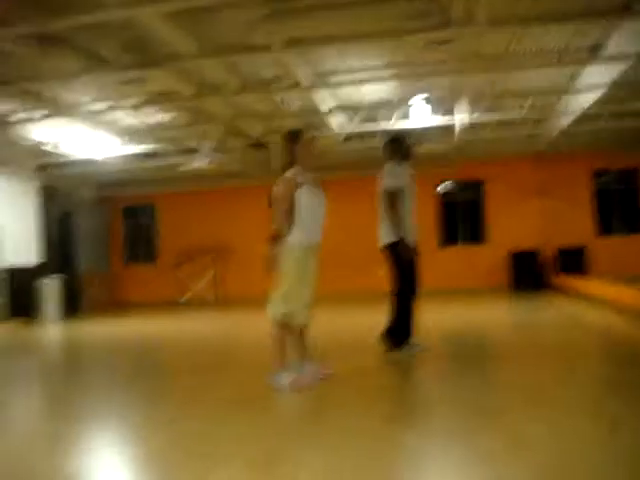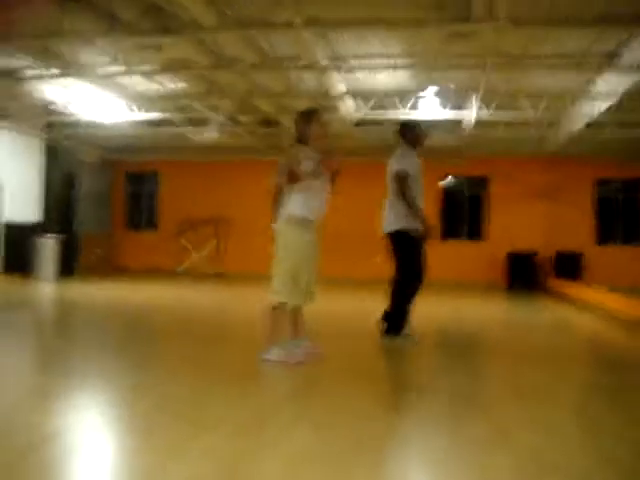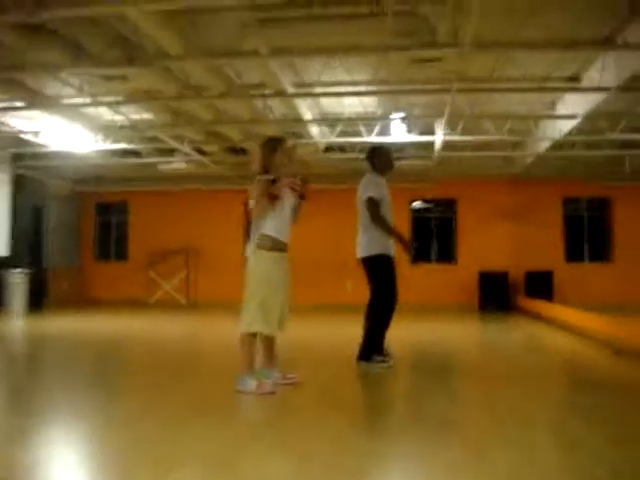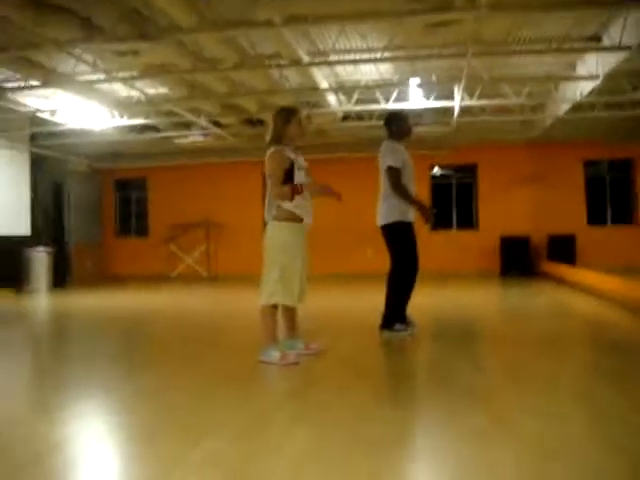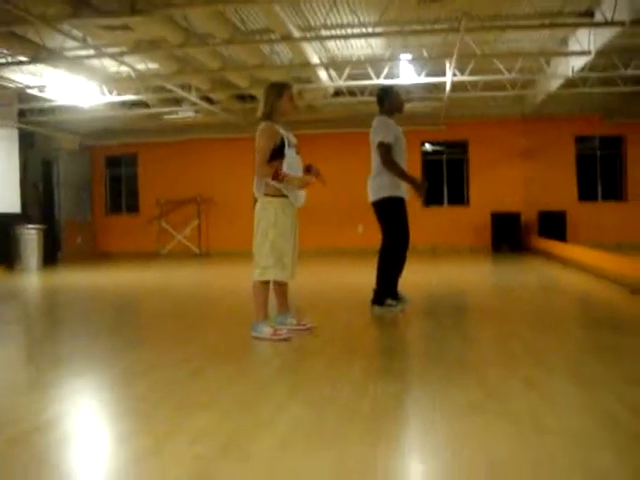
dt=0.3s
person 1, frame 1
left shoulder: (307, 180)
right shoulder: (289, 181)
right elbow: (279, 219)
right wrist: (274, 253)
left hip: (307, 252)
right hip: (294, 253)
left knee: (300, 309)
right knee: (287, 310)
left ankle: (303, 363)
right ankle: (281, 371)
person 1, frame 2
left shoulder: (318, 158)
right shoulder: (296, 154)
left elbow: (323, 191)
right elbow: (279, 181)
left wrist: (331, 174)
right wrist: (303, 175)
left hip: (310, 230)
right hip: (293, 228)
left knee: (300, 287)
right knee: (283, 286)
left ankle: (296, 339)
right ankle: (272, 346)
person 1, frame 3
left shoulder: (283, 183)
right shoulder: (263, 182)
left elbow: (291, 219)
right elbow: (257, 212)
left wrist: (298, 196)
right wrist: (278, 189)
left hip: (280, 258)
right hip: (265, 257)
left knee: (272, 315)
right knee: (255, 314)
left ankle: (270, 369)
right ankle: (247, 376)
person 1, frame 4
left shoulder: (294, 155)
right shoulder: (277, 154)
right elbow: (275, 191)
left wrist: (320, 190)
right wrist: (306, 188)
left hip: (297, 228)
right hip: (282, 228)
left knee: (292, 286)
right knee: (275, 285)
left ankle: (292, 339)
right ankle: (269, 347)
person 1, frame 5
left shoulder: (284, 133)
right shoulder: (268, 130)
right elbow: (260, 169)
left wrist: (307, 171)
right wrist: (290, 180)
left hip: (287, 204)
right hip: (272, 204)
left knee: (282, 262)
right knee: (267, 261)
left ankle: (284, 315)
right ankle: (260, 323)
person 2, frame 1
left shoulder: (400, 171)
right shoulder: (394, 171)
right elbow: (391, 206)
right wrist: (403, 241)
left hip: (401, 238)
right hip: (397, 237)
left knee: (405, 286)
right knee: (405, 286)
left ankle: (397, 334)
right ankle: (400, 337)
person 2, frame 2
left shoulder: (410, 157)
right shoulder: (404, 156)
right elbow: (402, 191)
left wrist: (420, 222)
right wrist: (421, 219)
left hip: (408, 225)
right hip: (401, 225)
left knee: (413, 273)
right knee: (408, 274)
left ankle: (393, 318)
right ankle: (393, 326)
person 2, frame 3
left shoulder: (377, 182)
right shoulder: (372, 181)
right elbow: (375, 216)
left wrist: (396, 239)
right wrist: (400, 238)
left hip: (381, 249)
right hip: (375, 250)
left knee: (386, 298)
right knee: (382, 299)
left ankle: (375, 348)
right ankle: (368, 352)
person 2, frame 4
left shoulder: (397, 149)
right shoulder: (391, 149)
right elbow: (395, 185)
left wrist: (419, 207)
right wrist: (421, 206)
left hip: (401, 217)
right hip: (395, 217)
left knee: (407, 266)
right knee: (403, 267)
left ankle: (398, 316)
right ankle: (390, 321)
person 2, frame 5
left shoulder: (389, 125)
right shoulder: (382, 124)
right elbow: (386, 160)
left wrist: (411, 182)
right wrist: (413, 182)
left hip: (392, 192)
right hip: (387, 193)
left knee: (399, 242)
right knee: (394, 243)
left ankle: (389, 292)
right ankle: (382, 297)
